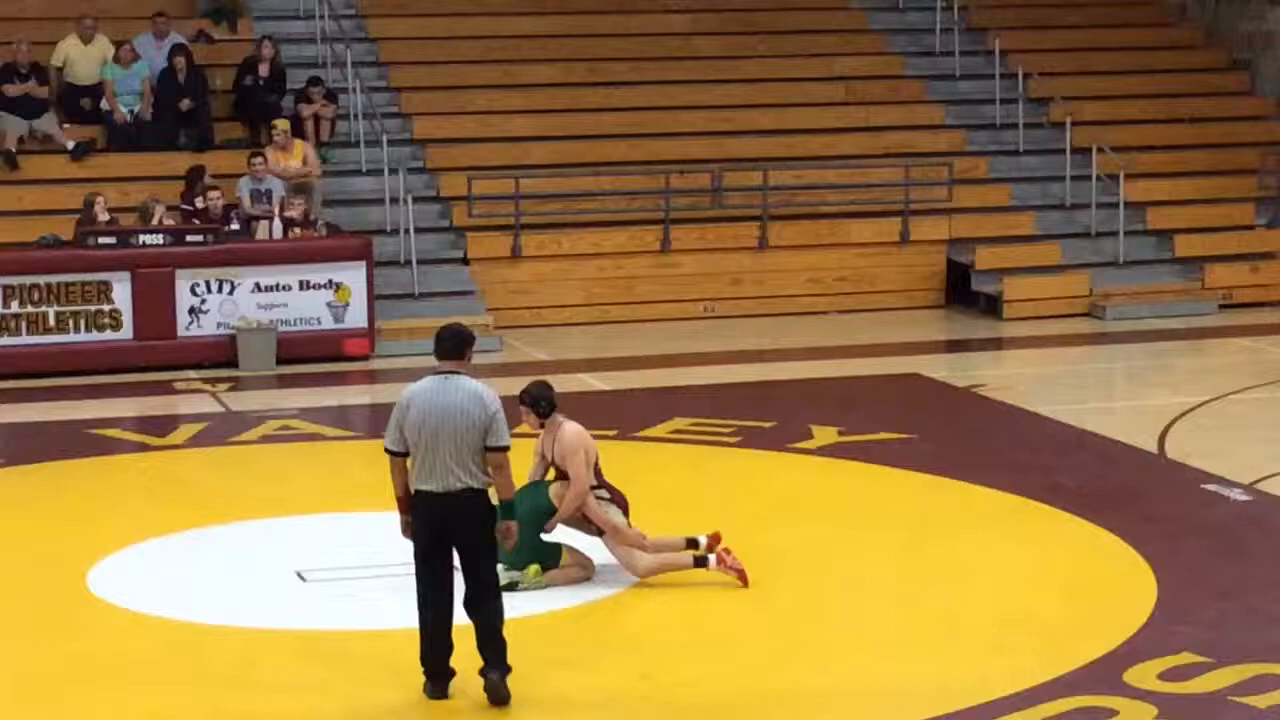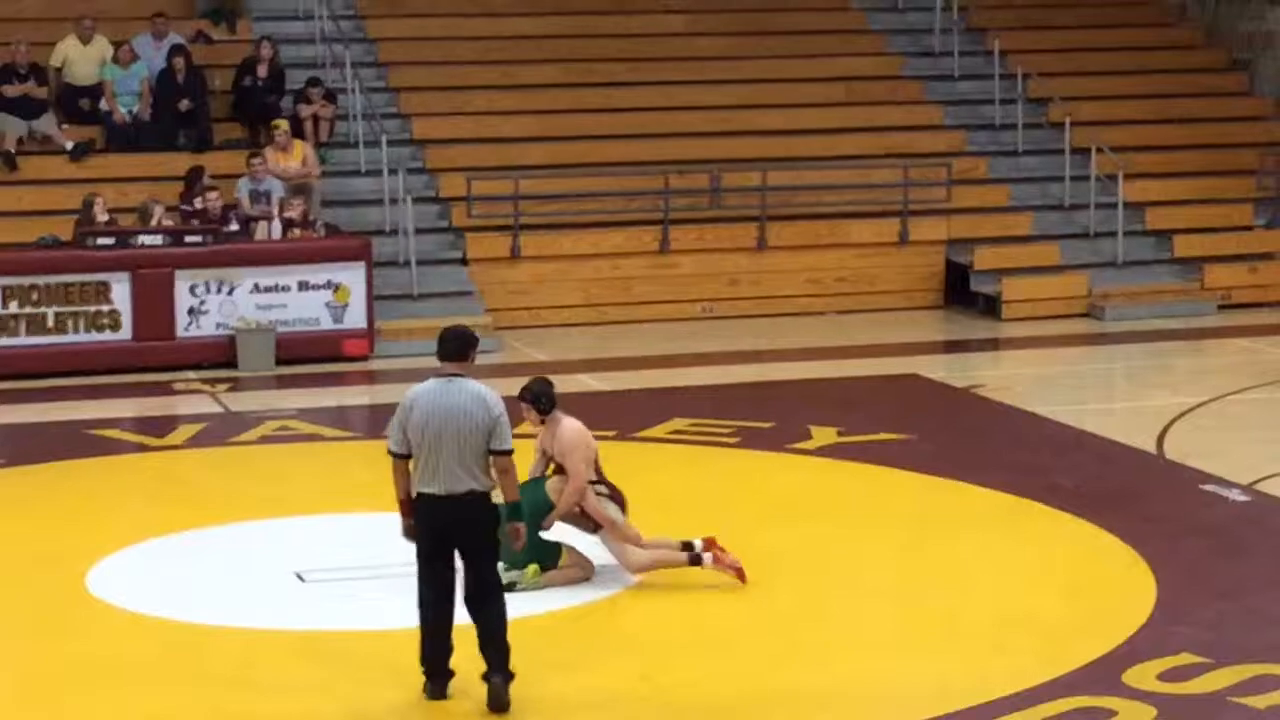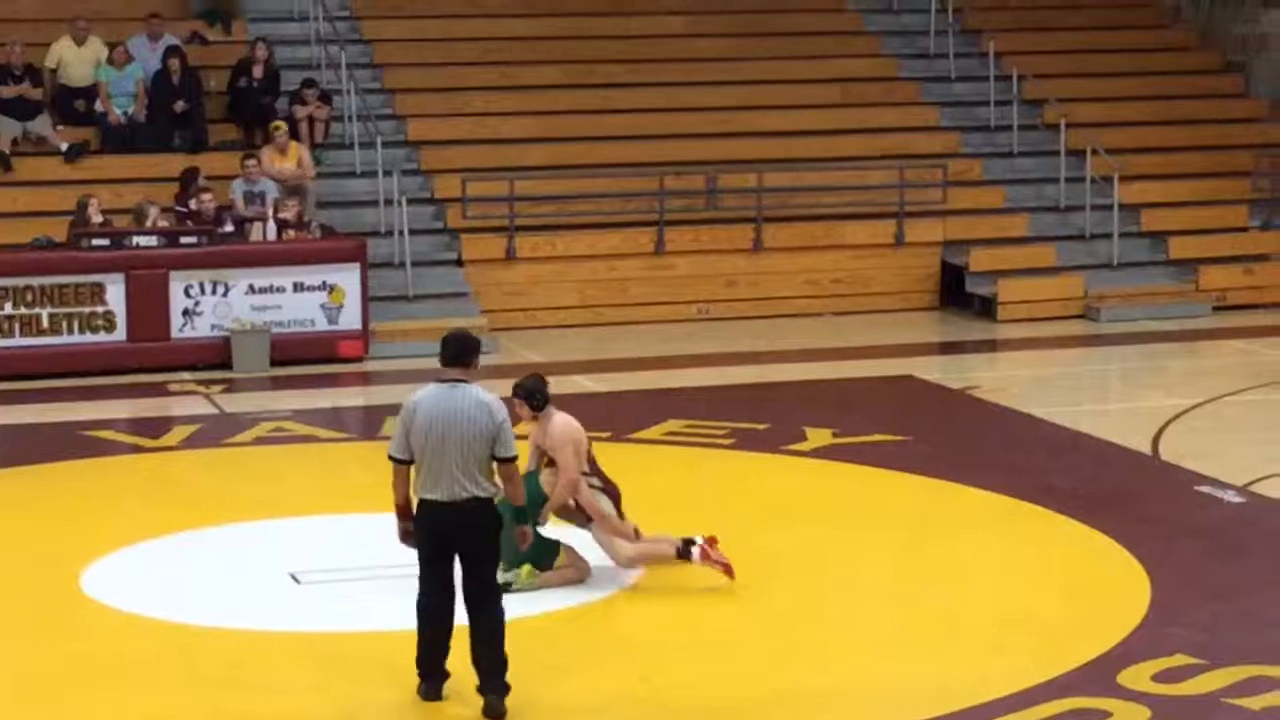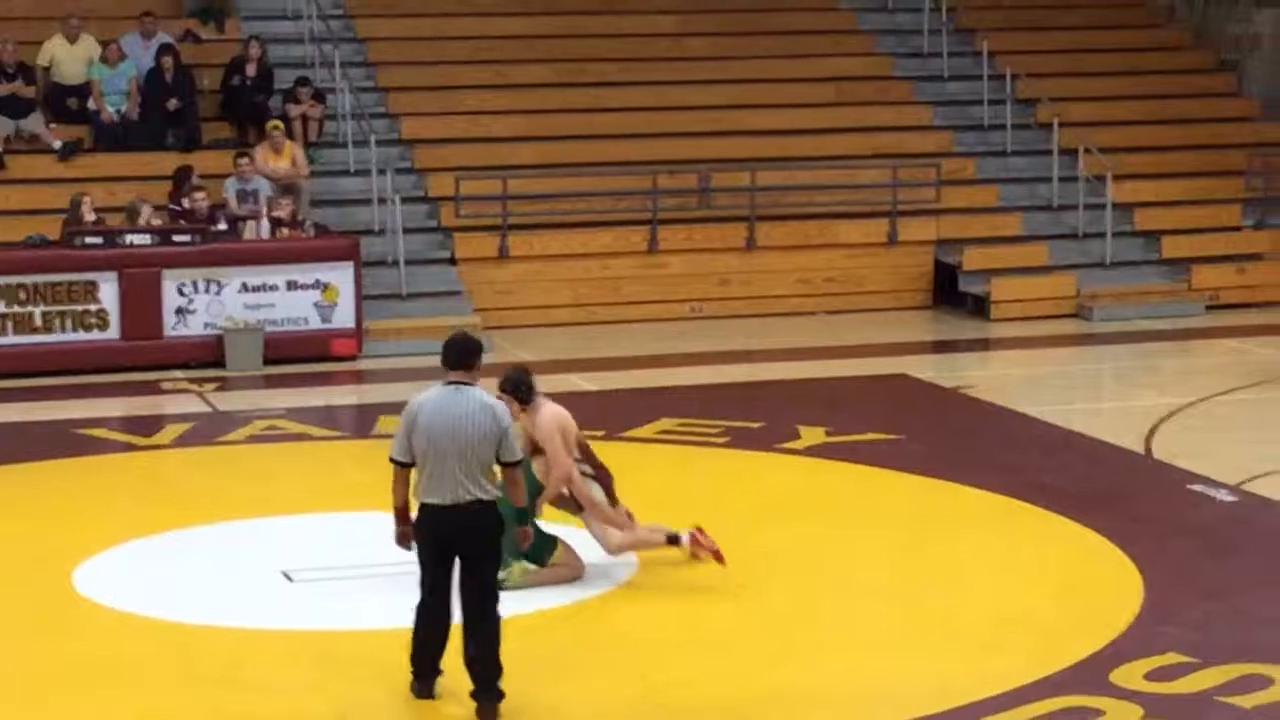
dt=0.1s
person 1, frame 1
left shoulder: (410, 398)
right shoulder: (484, 397)
left elbow: (397, 462)
right elbow: (499, 463)
left wrist: (405, 510)
right wrist: (508, 513)
left hip: (427, 506)
right hip: (472, 504)
left knee: (433, 594)
right knee: (483, 591)
left ankle: (436, 677)
right ankle: (495, 668)
person 1, frame 2
left shoulder: (413, 399)
right shoulder: (488, 400)
left elbow: (400, 464)
right elbow: (504, 466)
left wrist: (407, 512)
right wrist: (515, 515)
left hip: (429, 508)
right hip: (475, 507)
left knee: (434, 595)
right knee: (486, 594)
left ankle: (435, 677)
right ankle: (498, 674)
person 1, frame 3
left shoulder: (415, 405)
right shoulder: (491, 405)
left elbow: (400, 469)
right elbow: (508, 471)
left wrist: (403, 516)
right wrist: (521, 519)
left hip: (431, 514)
right hip: (478, 514)
left knee: (433, 599)
right knee: (485, 603)
left ankle: (430, 679)
person 1, frame 4
left shoulder: (417, 408)
right shoulder: (495, 409)
left elbow: (401, 472)
right elbow: (512, 474)
left wrist: (401, 520)
right wrist: (523, 519)
left hip: (433, 518)
right hip: (481, 518)
left knee: (433, 600)
right knee: (482, 608)
left ankle: (423, 676)
person 2, frame 1
left shoulder: (570, 437)
right shoulder: (545, 436)
left elbow: (579, 490)
right elbow: (534, 479)
left wrist: (553, 520)
right wrist: (523, 513)
left hip: (602, 503)
right hip: (594, 504)
left knee: (640, 567)
right knee: (639, 547)
left ankle: (713, 561)
right ankle: (704, 543)
person 2, frame 2
left shoulder: (570, 433)
right shoulder: (546, 432)
left elbow: (578, 485)
right elbow: (536, 475)
left wrist: (552, 517)
right wrist: (523, 511)
left hip: (600, 499)
right hip: (590, 501)
left knee: (635, 562)
right knee: (636, 546)
left ankle: (708, 559)
right ankle: (699, 546)
person 2, frame 3
left shoulder: (559, 429)
right shoulder: (540, 426)
left elbow: (569, 480)
right elbow: (532, 468)
left wrist: (546, 510)
left hip: (595, 493)
right hip: (592, 490)
left knee: (624, 556)
right knee: (633, 542)
left ankle: (699, 553)
right ankle: (697, 543)
person 2, frame 4
left shoulder: (546, 420)
right shoulder: (530, 416)
left elbow: (562, 471)
right elbow: (526, 457)
left wrist: (540, 501)
left hip: (587, 481)
right hip: (584, 478)
left knee: (614, 543)
right knee: (628, 530)
left ankle: (688, 540)
right ankle: (687, 537)
